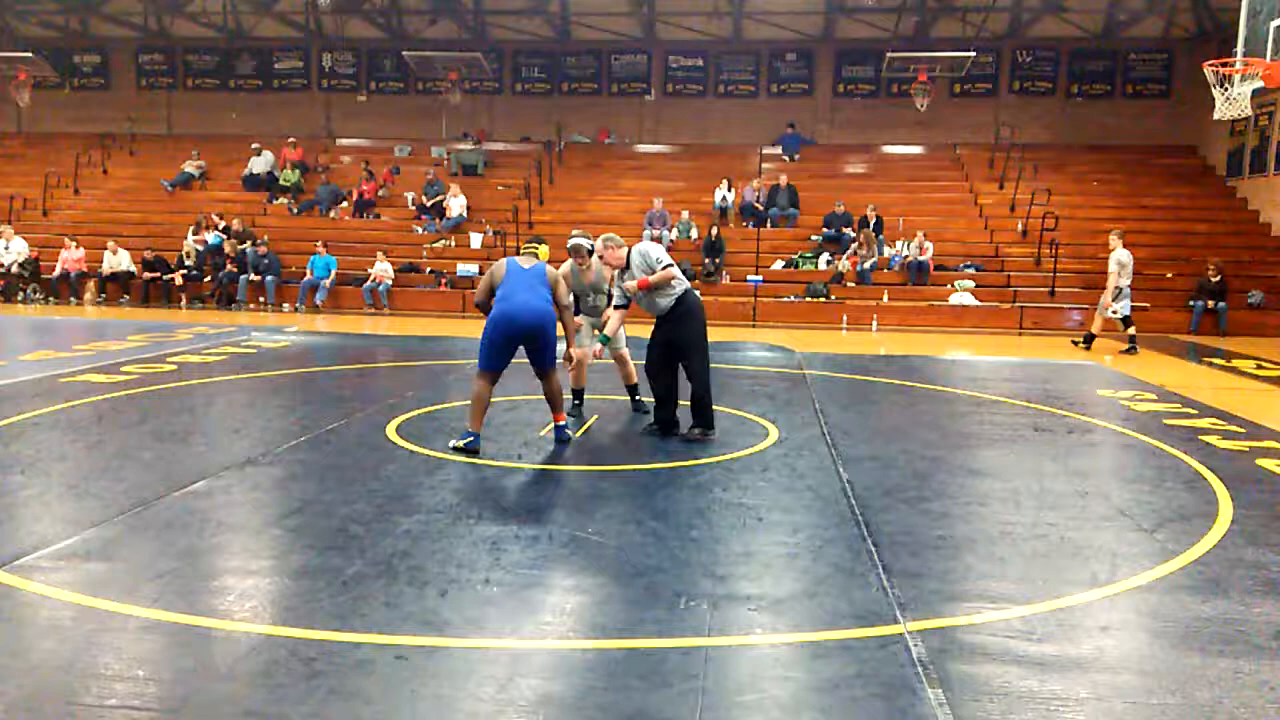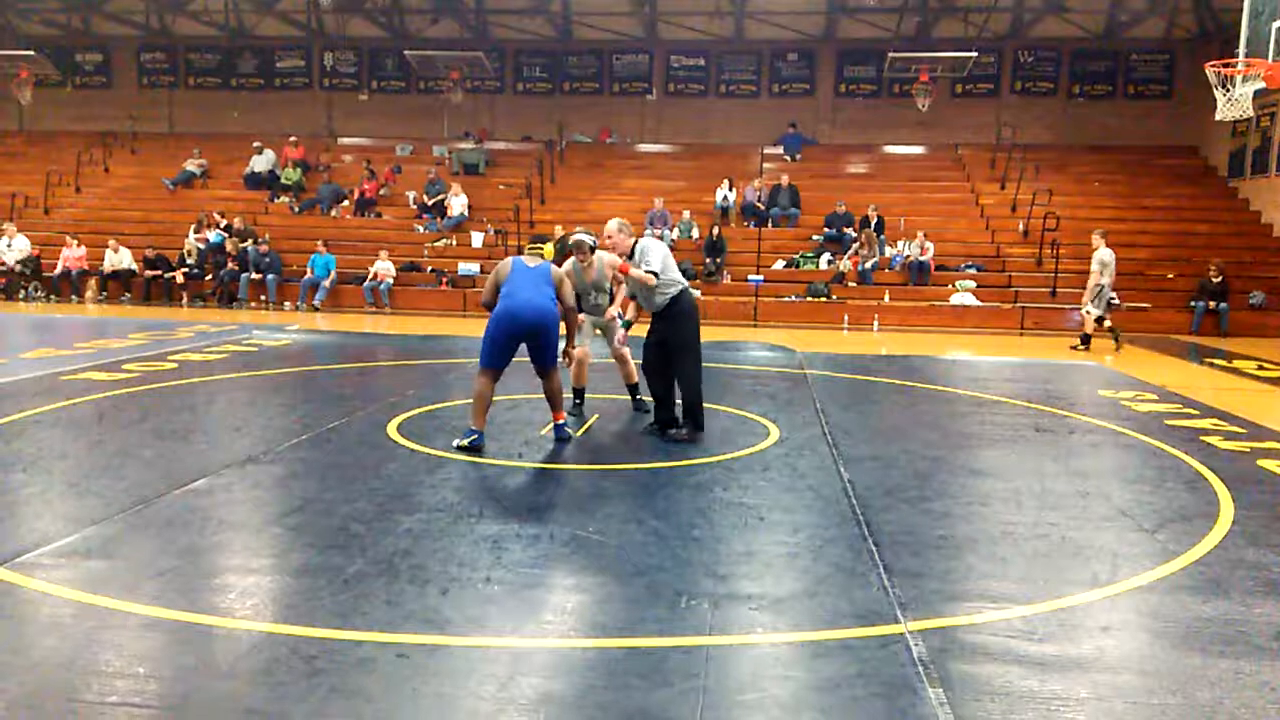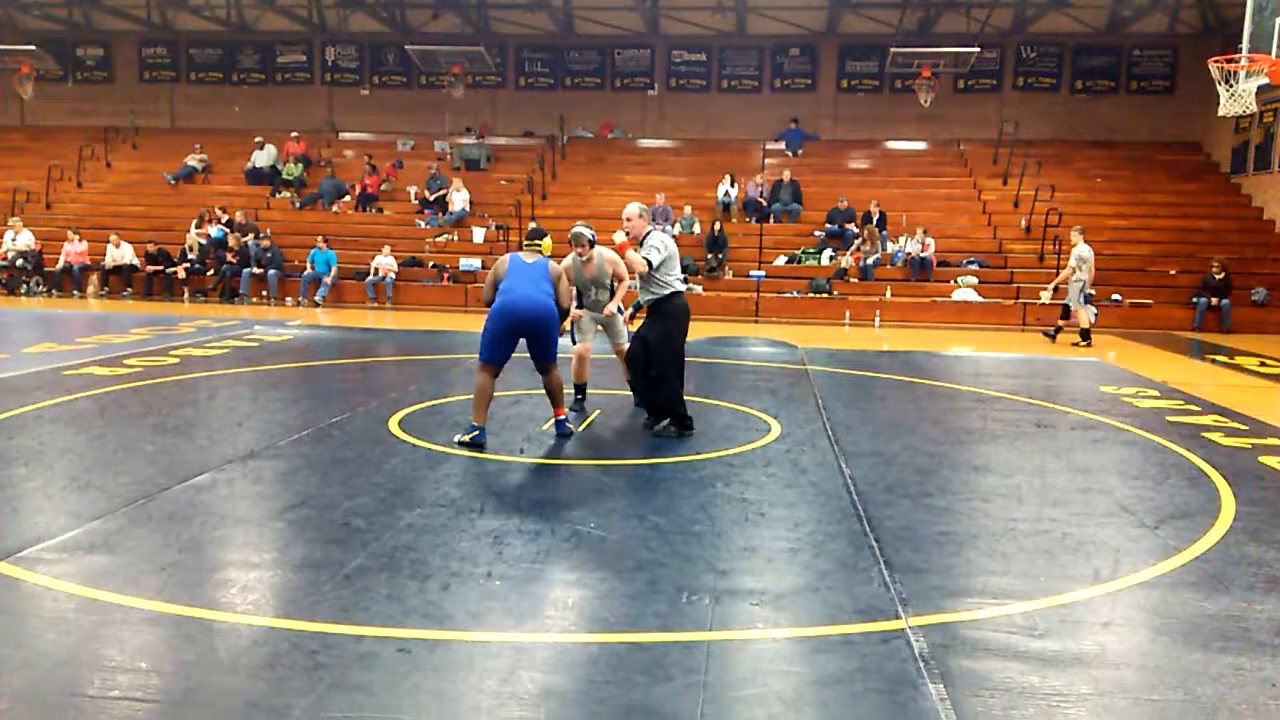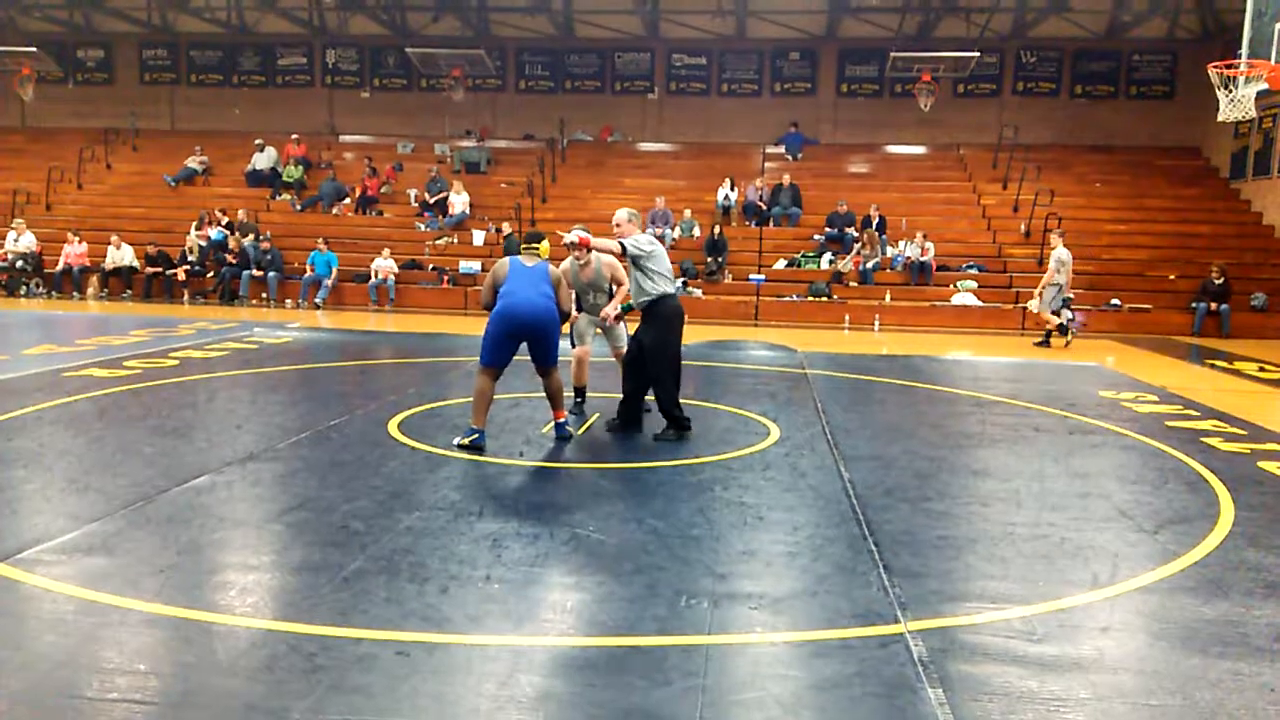
dt=0.3s
person 1, frame 1
left shoulder: (645, 250)
right shoulder: (620, 278)
left elbow: (671, 273)
right elbow: (618, 313)
left wrist: (641, 283)
right wrist: (602, 340)
left hip: (685, 310)
right hip: (664, 318)
left knee: (696, 369)
right knee: (656, 369)
left ankle: (704, 426)
right ankle: (665, 422)
person 1, frame 2
left shoulder: (649, 247)
right shoulder: (625, 264)
left elbow: (650, 280)
right elbow: (636, 300)
left wrist: (624, 269)
right wrist: (625, 325)
left hip: (680, 310)
right hip: (660, 316)
left knee: (685, 369)
right knee: (653, 367)
left ankle: (692, 425)
right ankle: (665, 421)
person 1, frame 3
left shoulder: (658, 240)
right shoulder: (642, 246)
left elbow: (639, 269)
left wrist: (623, 245)
right wrist: (634, 307)
left hip: (670, 311)
right hip: (656, 312)
left knee: (665, 368)
right knee: (635, 358)
left ankle: (681, 423)
right ankle: (658, 411)
person 1, frame 4
left shoulder: (644, 241)
right shoulder: (636, 249)
left elbow: (614, 248)
left wrist: (582, 240)
right wrist: (624, 308)
left hip: (664, 313)
right hip: (653, 313)
left knee: (662, 371)
right knee: (633, 363)
left ankle: (678, 425)
right ankle: (628, 419)
person 2, frame 1
left shoulder: (500, 266)
right shoulder: (550, 272)
left elbow: (479, 301)
right elbow: (565, 306)
right wrist: (570, 346)
left hip: (505, 319)
right hip: (541, 321)
left knee: (485, 377)
right knee: (548, 375)
left ankle: (472, 437)
right ankle: (561, 427)
person 2, frame 2
left shoulder: (506, 264)
right shoulder: (555, 271)
left elbow: (486, 300)
right elbow: (570, 306)
right wrist: (569, 344)
left hip: (508, 316)
right hip: (544, 318)
left knee: (487, 375)
right knee: (548, 373)
left ankle: (475, 434)
right ankle: (560, 426)
person 2, frame 3
left shoulder: (504, 261)
right shoulder: (554, 268)
left elbow: (487, 299)
right elbow: (565, 306)
right wrist: (559, 326)
left hip: (506, 312)
right hip: (543, 314)
left knee: (487, 371)
right knee: (549, 369)
left ankle: (476, 430)
right ankle: (562, 421)
person 2, frame 4
left shoulder: (503, 265)
right shoulder: (553, 271)
left elbow: (486, 302)
right elbow: (565, 309)
right wrist: (555, 327)
left hip: (508, 315)
right hip: (544, 317)
left knee: (487, 374)
right knee: (549, 372)
left ankle: (476, 434)
right ankle: (561, 425)
person 3, frame 1
right shoulder: (565, 271)
left wrist: (611, 309)
left hip: (607, 313)
right hip: (582, 316)
left knee: (622, 355)
right knee: (580, 357)
left ankle: (635, 398)
right ankle: (577, 402)
person 3, frame 2
left shoulder: (609, 261)
right shoulder: (567, 269)
left elbow: (622, 283)
left wrist: (615, 307)
left hip: (609, 313)
right hip: (584, 315)
left knee: (623, 354)
right knee: (580, 356)
left ankle: (636, 397)
right ankle: (578, 401)
person 3, frame 3
left shoulder: (609, 257)
right shoulder: (567, 264)
left elbow: (624, 280)
left wrist: (614, 304)
right wrist: (570, 309)
left hip: (610, 308)
right hip: (584, 311)
left knee: (624, 351)
right knee: (581, 352)
right ankle: (579, 396)
person 3, frame 4
left shoulder: (608, 261)
right shoulder: (565, 268)
left elbow: (624, 284)
left wrist: (612, 307)
right wrist: (569, 311)
left hip: (609, 312)
right hip: (583, 315)
left knee: (623, 354)
right knee: (580, 355)
right ankle: (579, 399)
